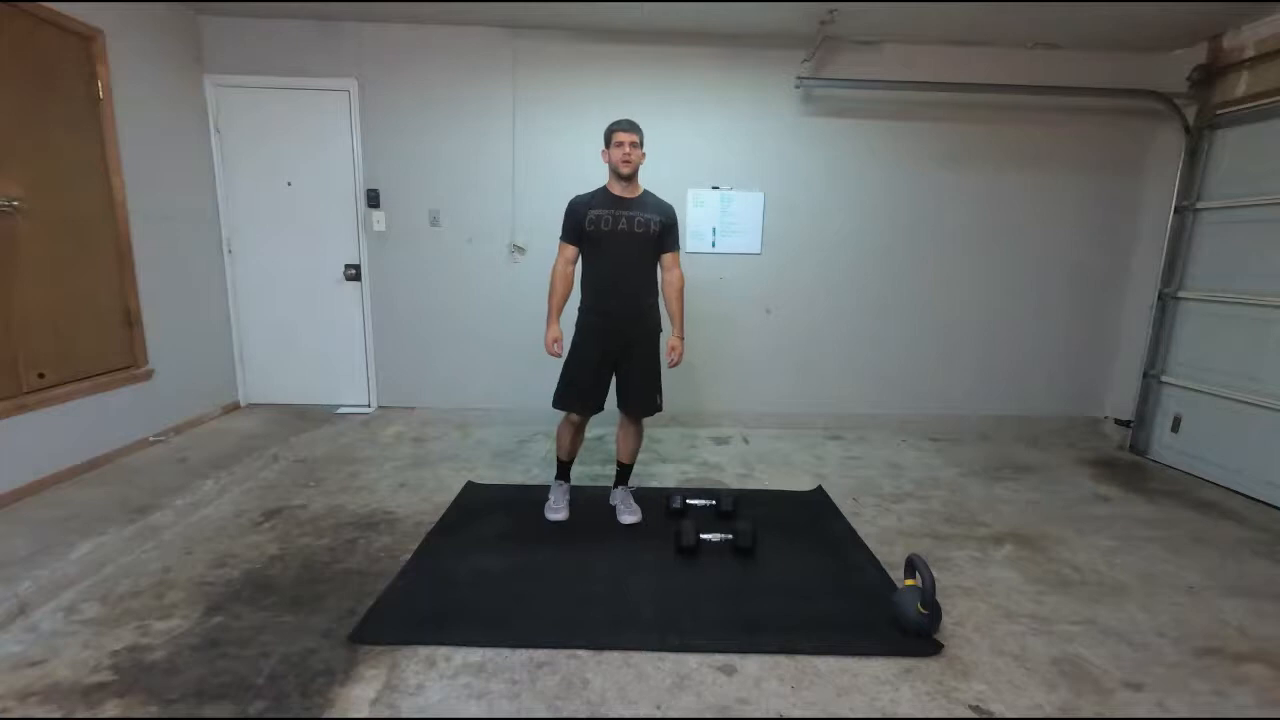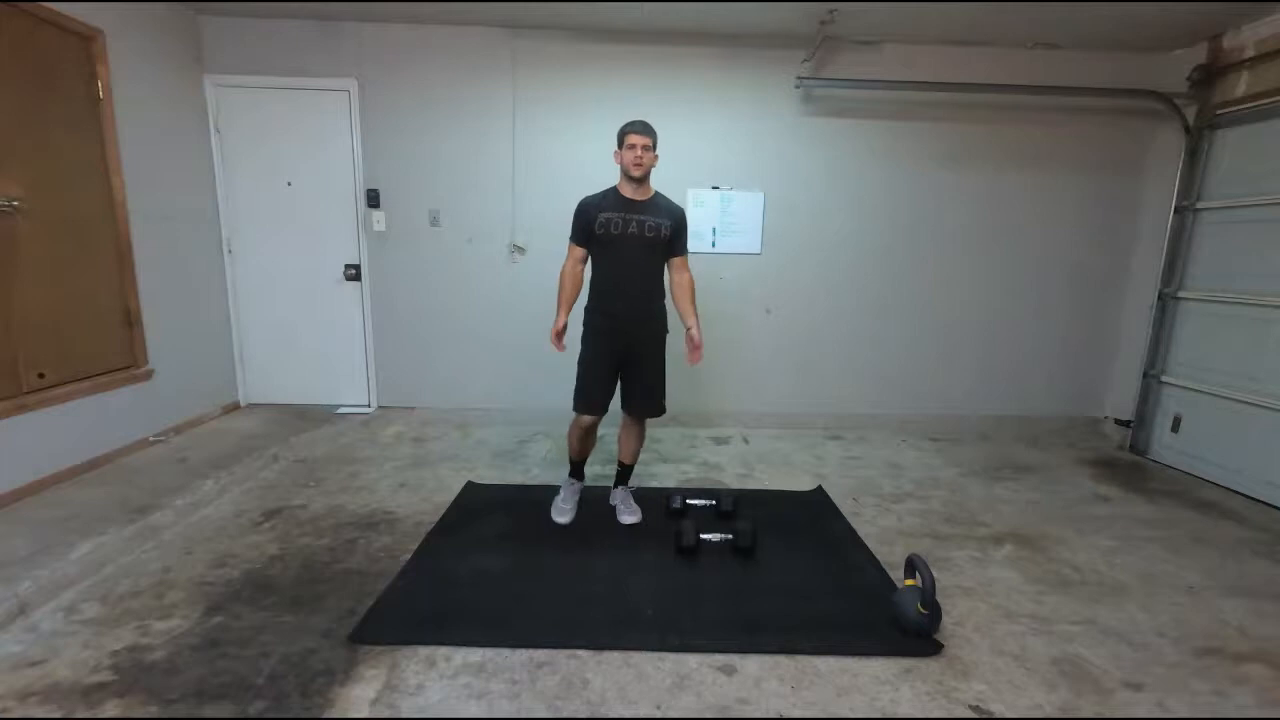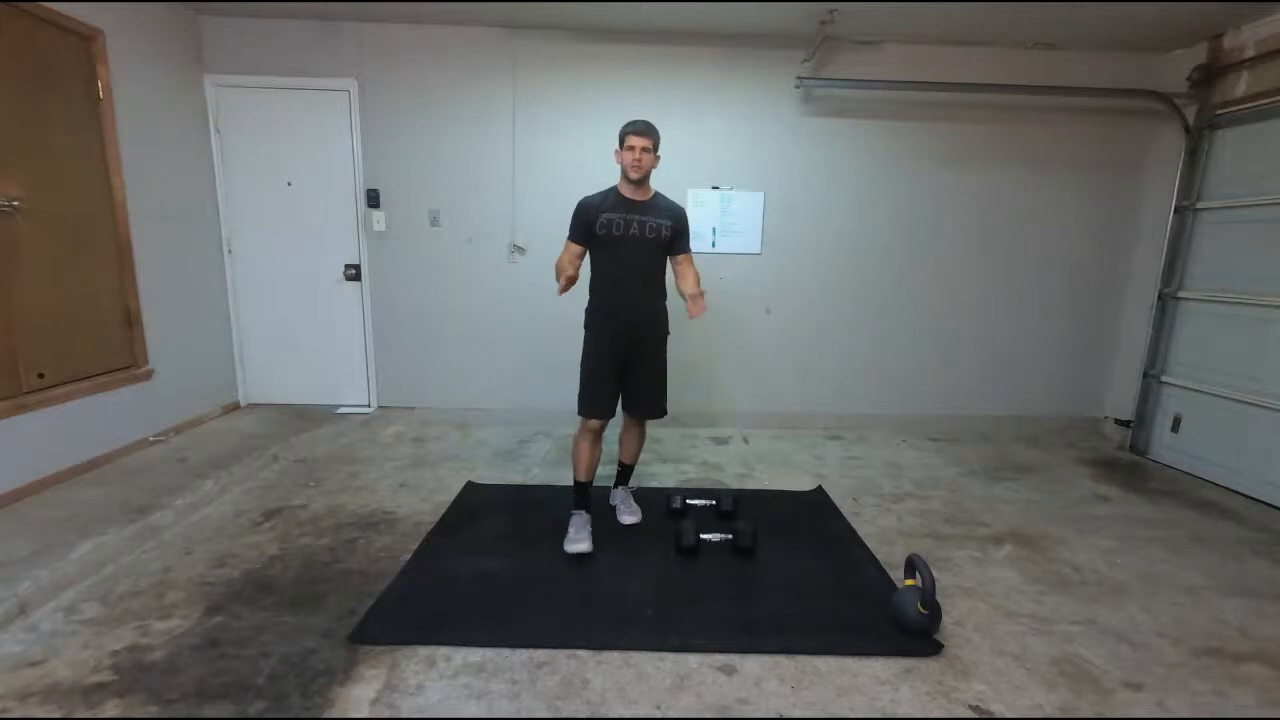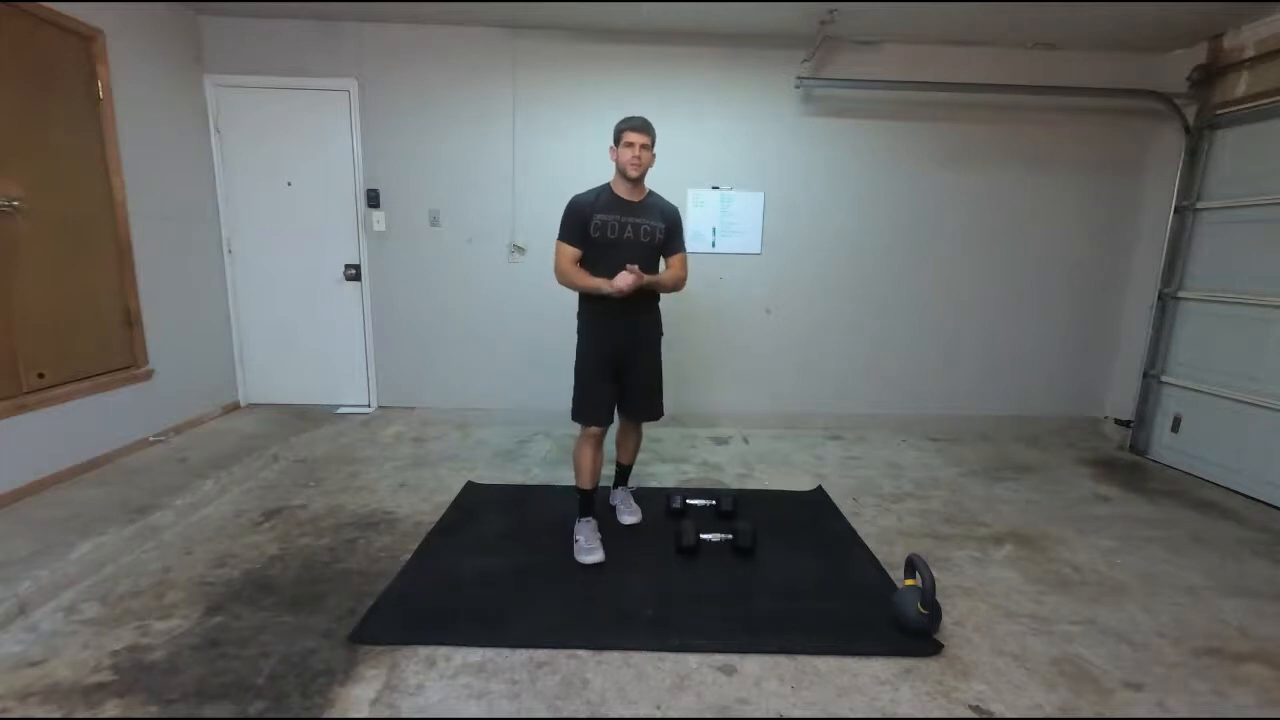
dt=0.3s
person 1, frame 1
left shoulder: (662, 212)
right shoulder: (582, 206)
left elbow: (671, 273)
right elbow: (565, 265)
left wrist: (677, 331)
right wrist: (552, 321)
left hip: (642, 331)
right hip: (593, 328)
left knee: (634, 414)
right knee: (576, 413)
left ankle: (621, 488)
right ankle: (561, 482)
person 1, frame 2
left shoulder: (671, 213)
right shoulder: (592, 207)
left elbow: (680, 273)
right elbow: (574, 264)
left wrist: (691, 323)
right wrist: (563, 312)
left hip: (649, 332)
right hip: (602, 329)
left knee: (637, 415)
right knee: (587, 416)
left ankle: (621, 488)
right ankle: (574, 479)
person 1, frame 3
left shoulder: (672, 213)
right shoulder: (592, 206)
left elbow: (683, 267)
right elbow: (569, 257)
left wrist: (692, 292)
right wrist: (566, 275)
left hip: (650, 333)
right hip: (603, 330)
left knee: (637, 416)
right knee: (592, 421)
left ankle: (621, 489)
right ankle: (580, 511)
person 1, frame 4
left shoulder: (666, 212)
right shoulder: (584, 205)
left elbow: (678, 275)
right elbow: (564, 269)
left wrist: (644, 281)
right wrist: (609, 285)
left hip: (644, 332)
right hip: (597, 332)
left knee: (633, 418)
right knee: (593, 427)
left ankle: (621, 489)
right ankle: (585, 518)
